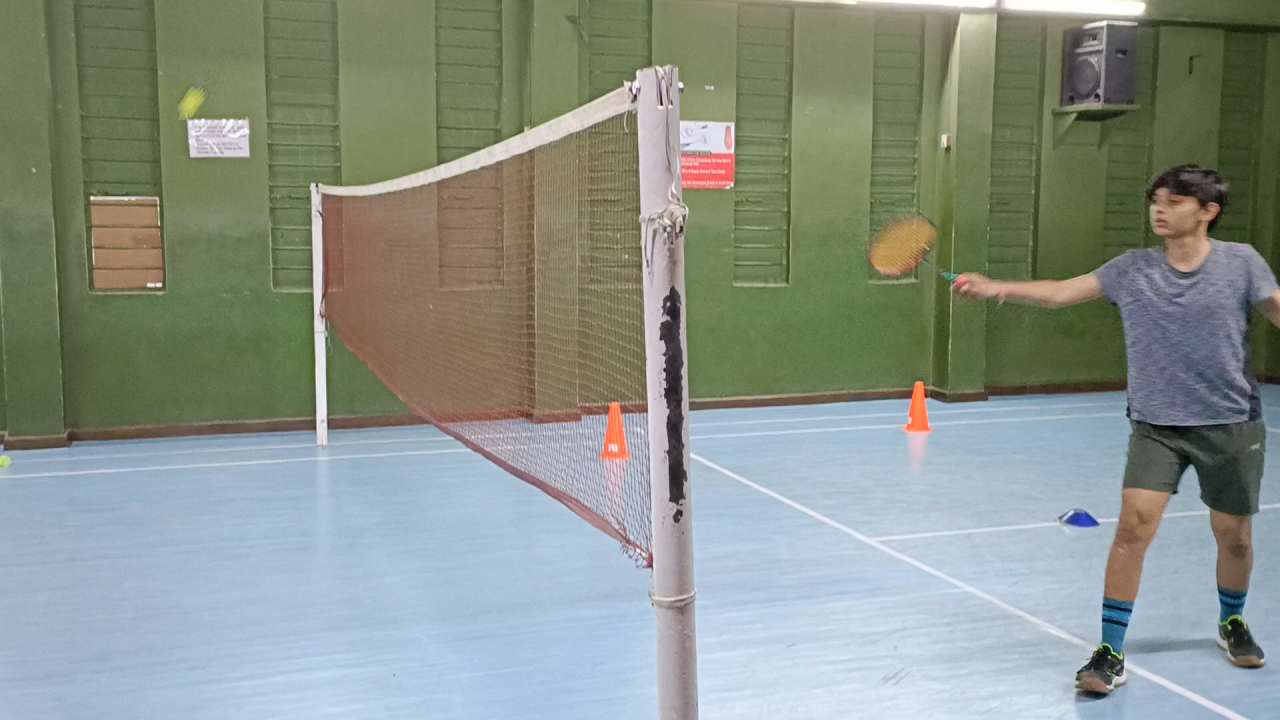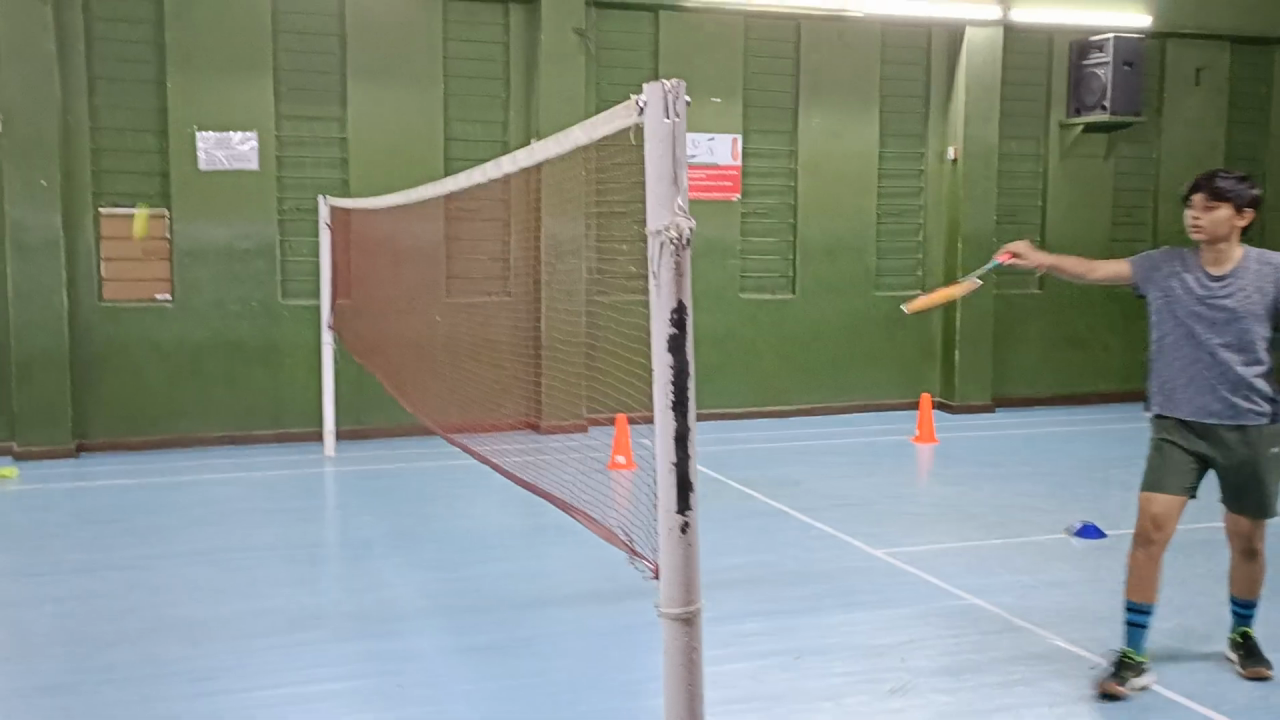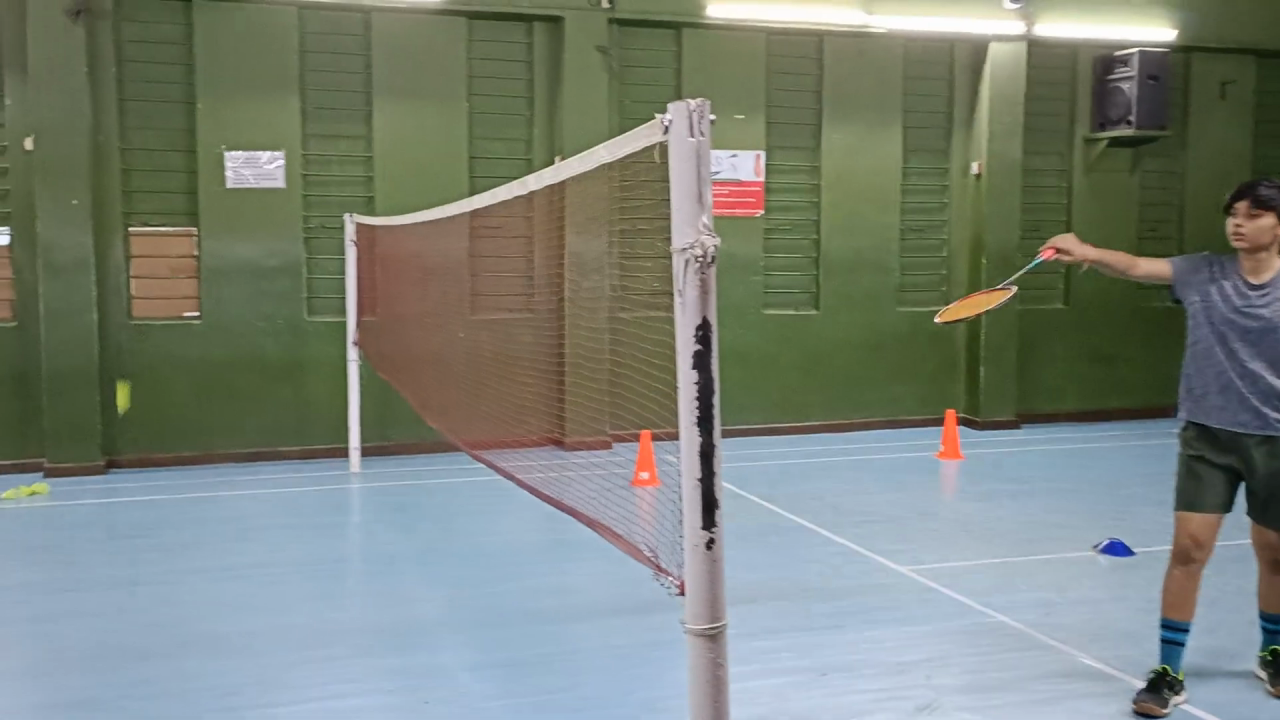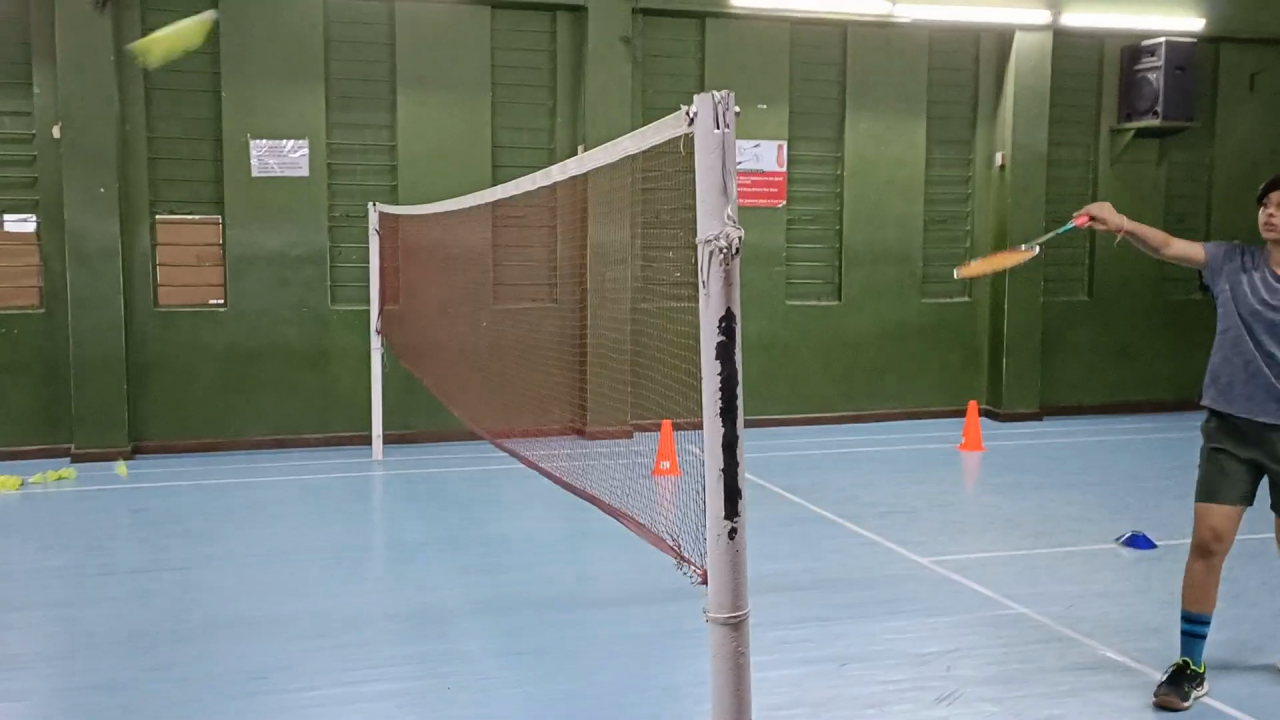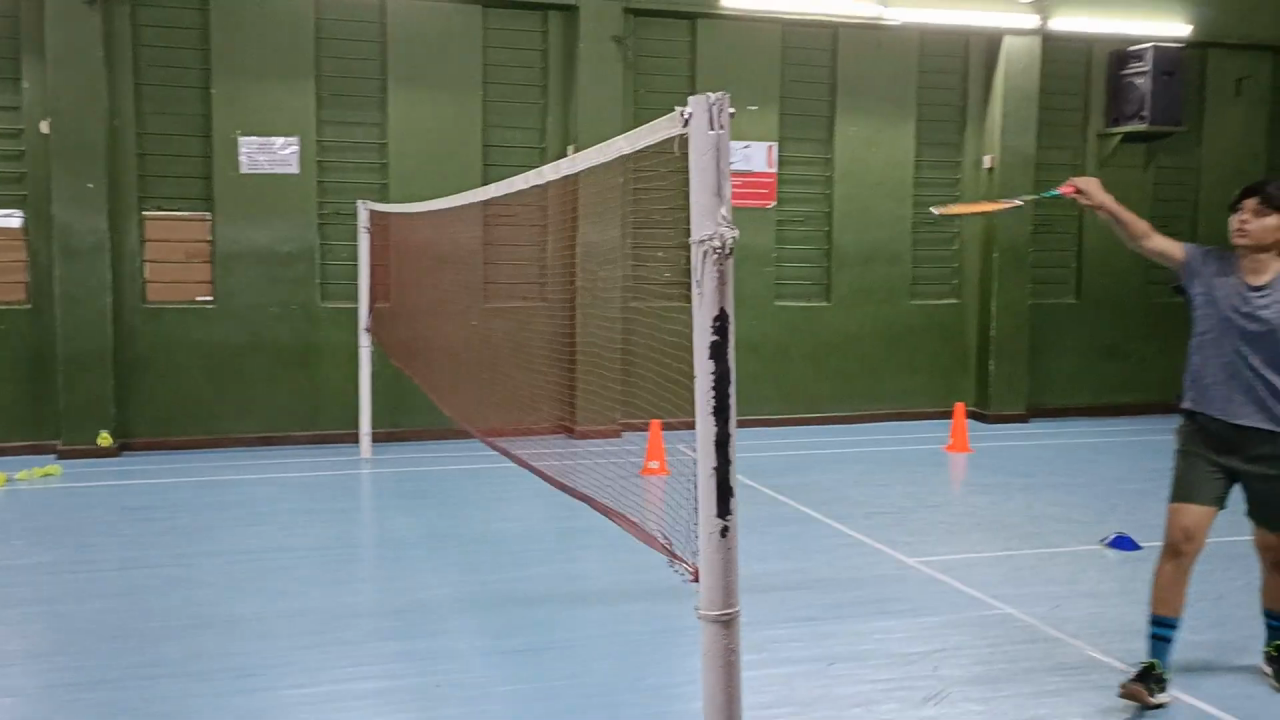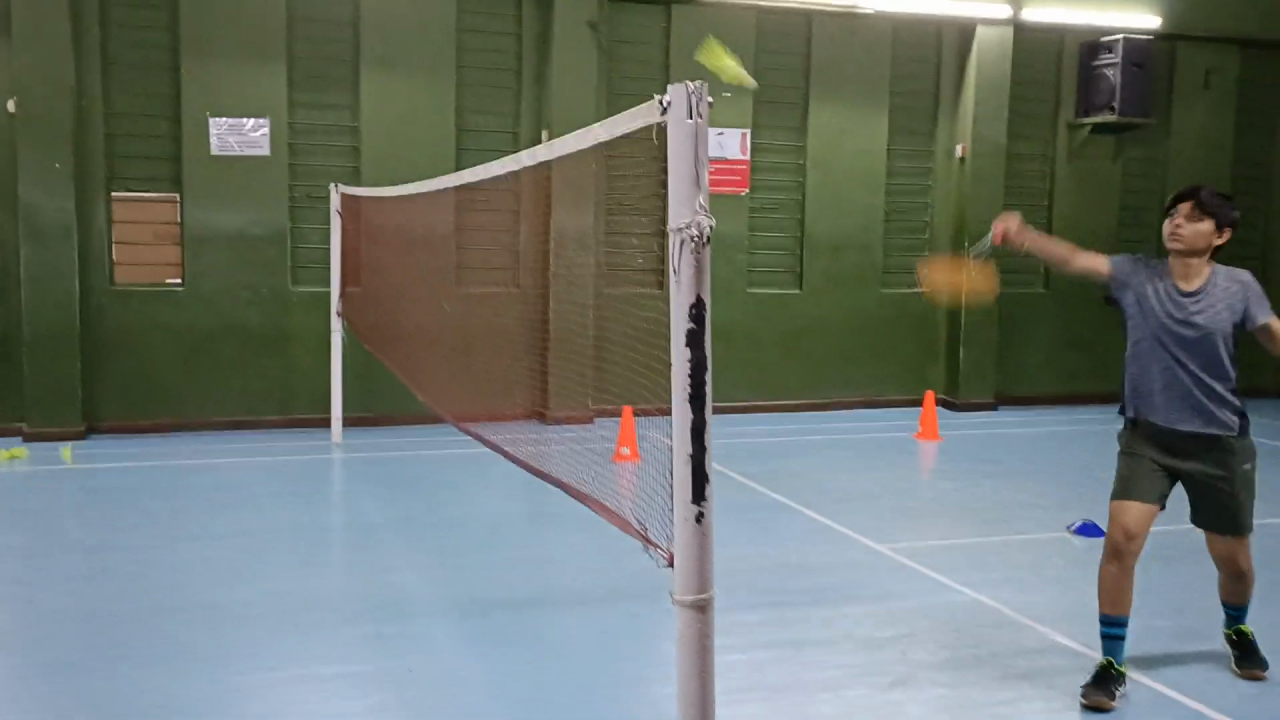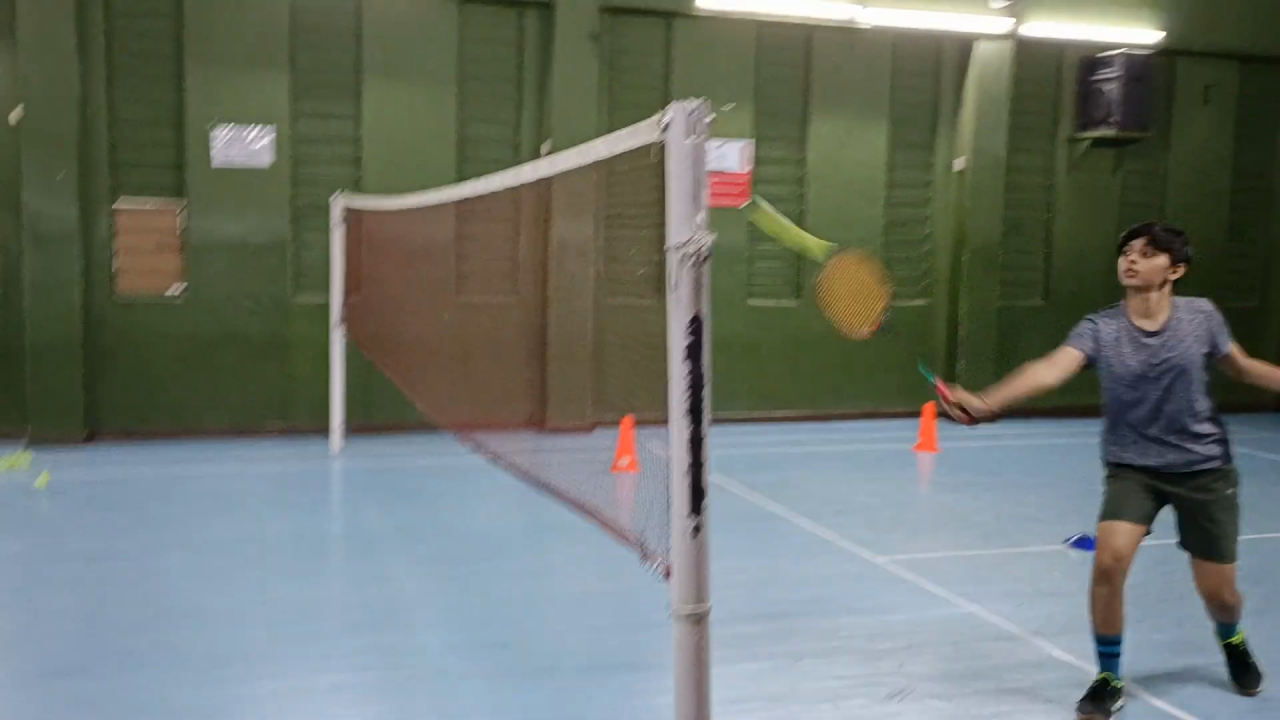
dt=0.2s
person 1, frame 1
right shoulder: (1131, 268)
right elbow: (1060, 292)
right wrist: (995, 287)
left hip: (1231, 423)
right hip: (1156, 423)
left knee: (1235, 536)
right knee: (1133, 527)
left ankle: (1232, 623)
right ankle: (1109, 654)
person 1, frame 2
right shoulder: (1164, 266)
right elbow: (1096, 270)
right wrist: (1040, 259)
right hip: (1177, 423)
right knee: (1151, 530)
right ankle: (1133, 656)
person 1, frame 3
right shoulder: (1203, 273)
right elbow: (1136, 267)
right wrist: (1086, 253)
right hip: (1208, 434)
right knee: (1189, 549)
right ankle: (1169, 672)
person 1, frame 4
right shoulder: (1232, 262)
right elbow: (1168, 247)
right wrist: (1121, 223)
right hip: (1231, 426)
right knee: (1209, 542)
right ankle: (1191, 666)
person 1, frame 5
right shoulder: (1204, 266)
right elbow: (1145, 240)
right wrist: (1104, 203)
right hip: (1206, 431)
right knee: (1179, 542)
right ankle: (1156, 667)
person 1, frame 6
right shoulder: (1137, 275)
right elbow: (1076, 262)
right wrist: (1024, 236)
left hip: (1220, 440)
right hip: (1149, 436)
left knee: (1233, 557)
right knee: (1121, 540)
right ankle: (1112, 664)
person 1, frame 7
left shoulder: (1202, 316)
right shoulder: (1098, 328)
right elbow: (1050, 371)
right wrist: (986, 402)
left hip: (1204, 467)
right hip: (1133, 465)
left knee: (1218, 589)
right knee: (1109, 563)
left ankle: (1232, 642)
right ankle: (1109, 679)
